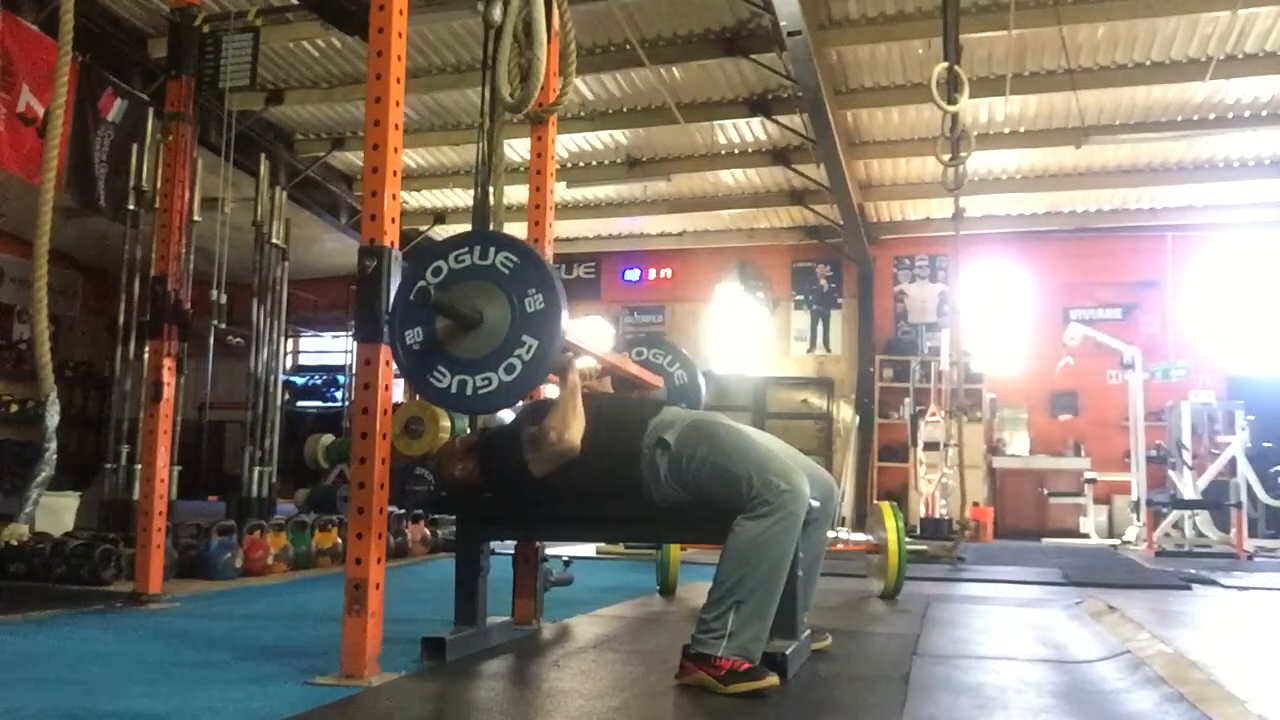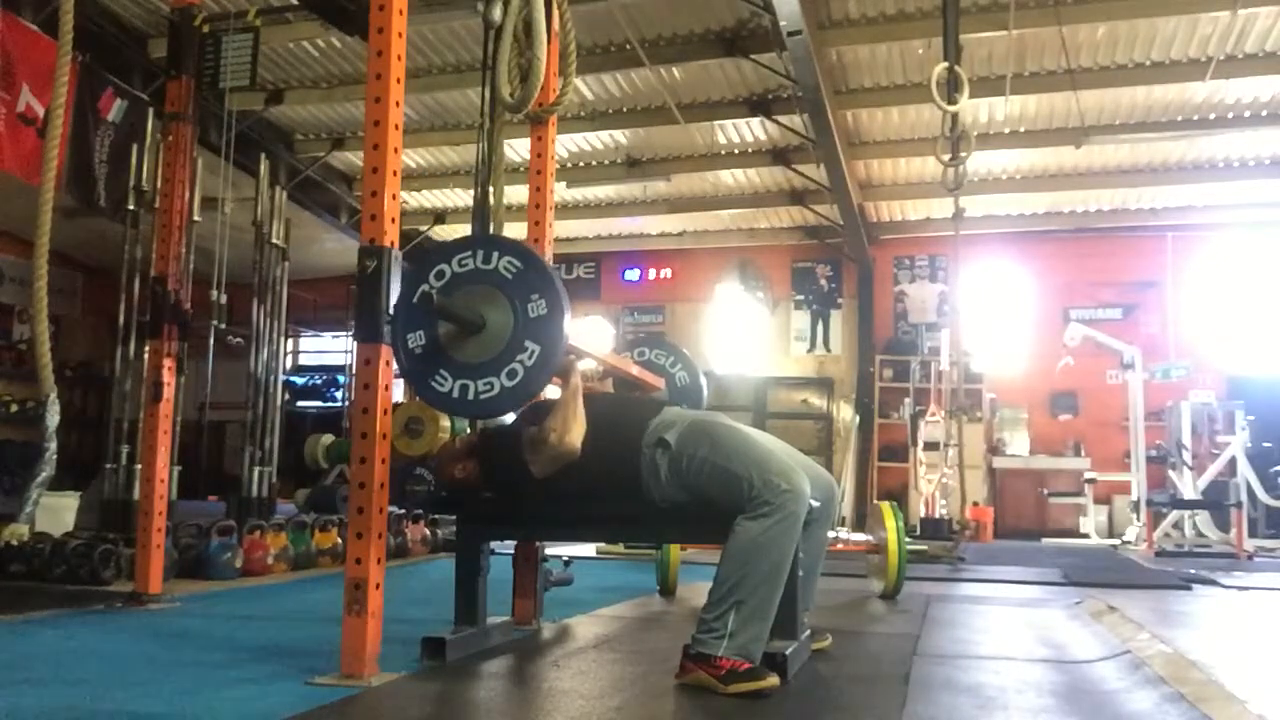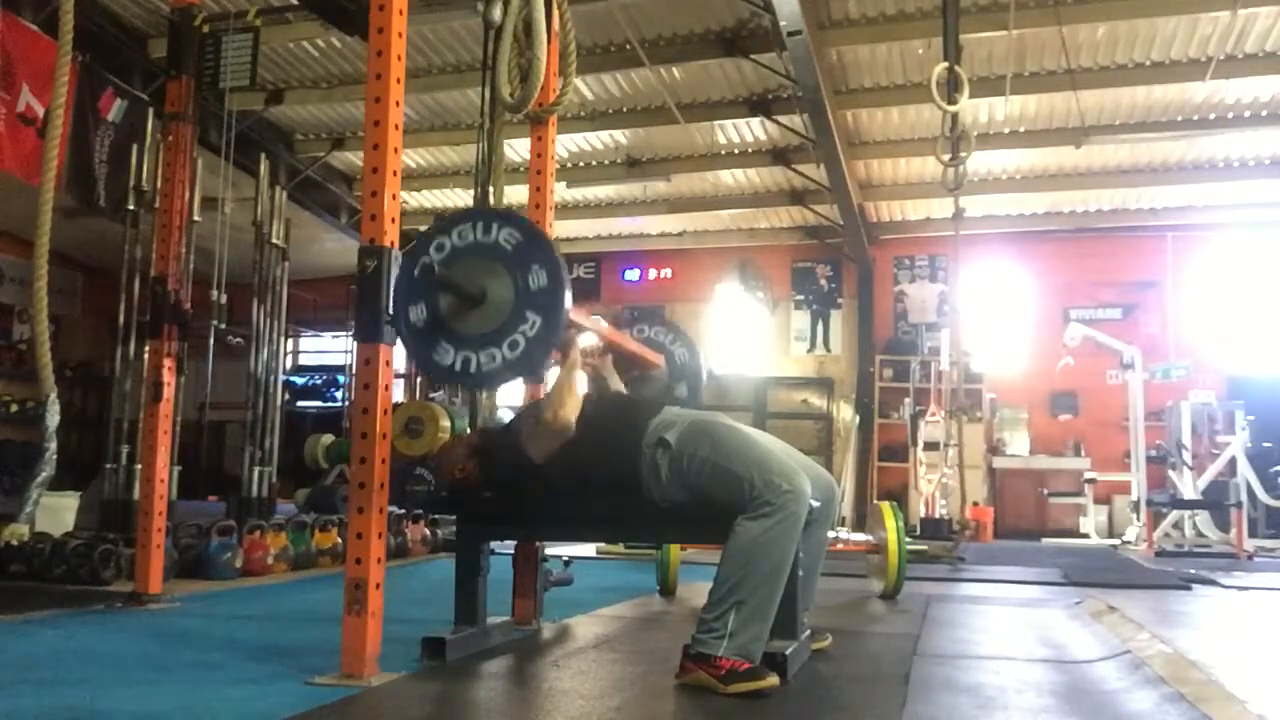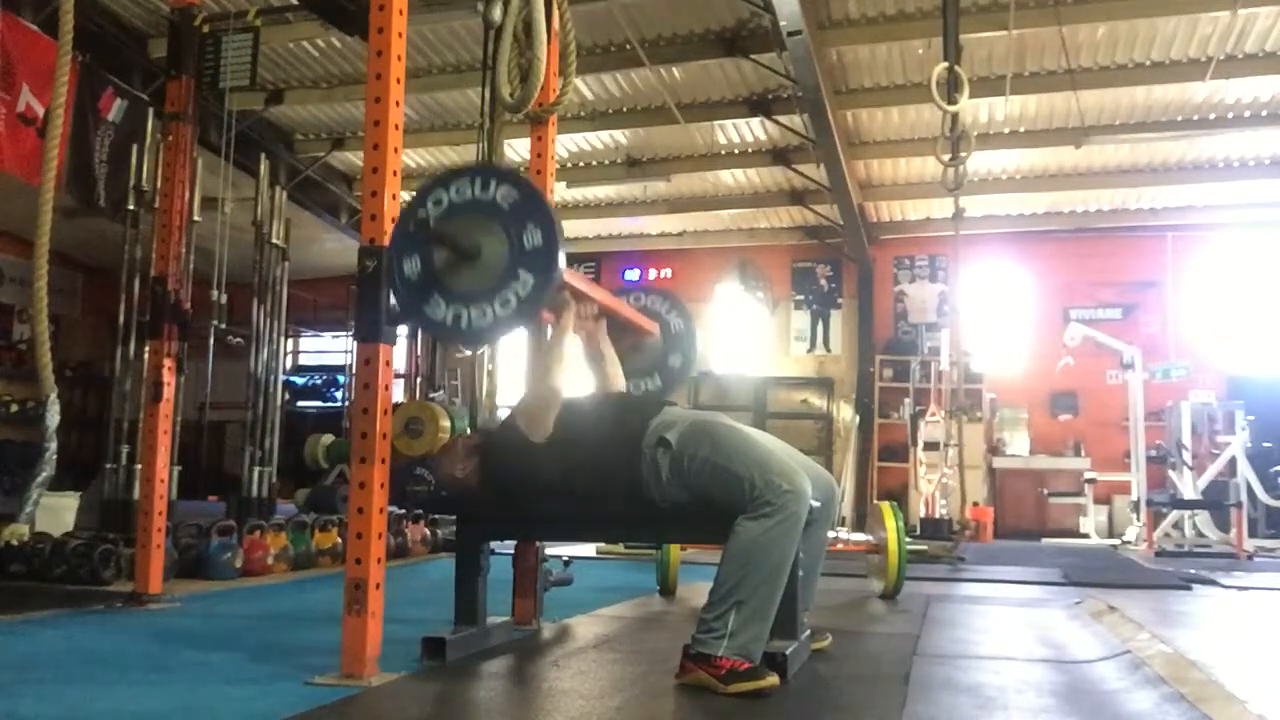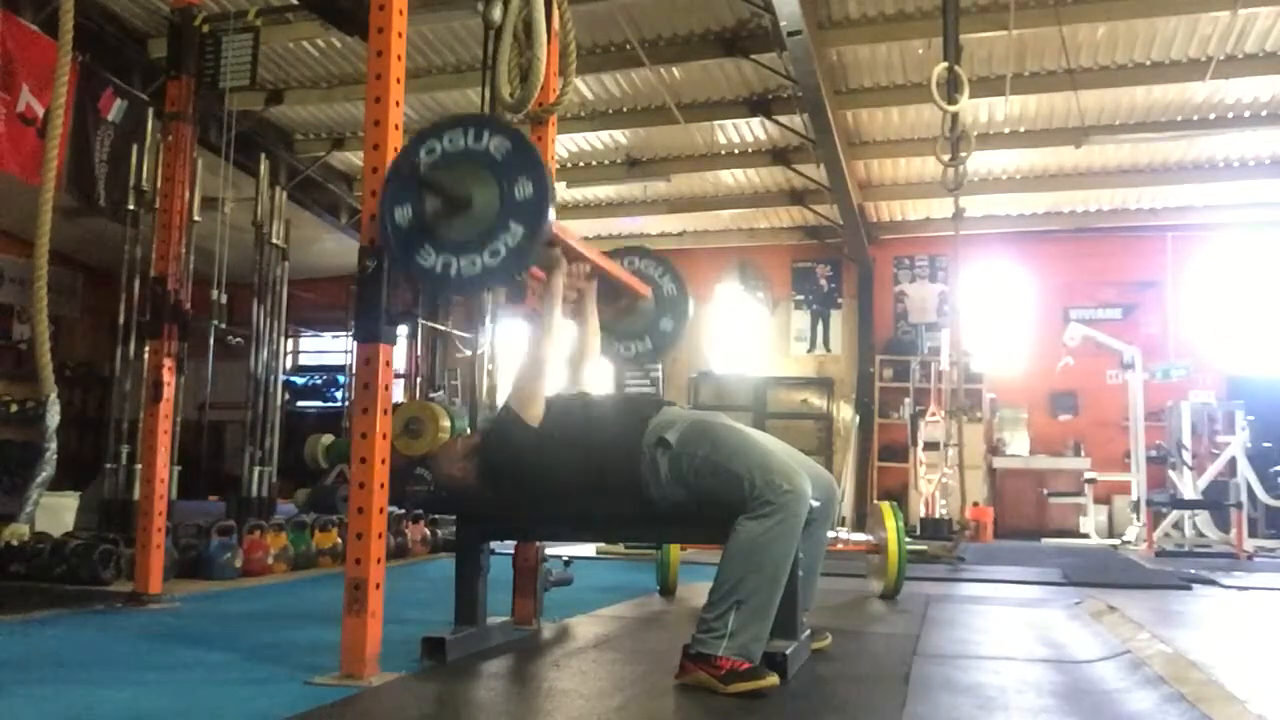
dt=0.2s
person 1, frame 1
left shoulder: (515, 440)
right shoulder: (501, 452)
right elbow: (564, 441)
left wrist: (602, 391)
right wrist: (569, 379)
left knee: (817, 490)
right knee: (782, 492)
left ankle: (780, 620)
right ankle: (717, 653)
person 1, frame 2
left shoulder: (514, 441)
right shoulder: (501, 453)
right elbow: (565, 443)
left wrist: (602, 391)
right wrist: (571, 381)
left knee: (817, 491)
right knee: (782, 492)
left ankle: (780, 621)
right ankle: (716, 653)
person 1, frame 3
left shoulder: (513, 440)
right shoulder: (503, 453)
right elbow: (560, 421)
left wrist: (606, 370)
right wrist: (569, 356)
left knee: (817, 489)
right knee: (783, 490)
right ankle: (717, 652)
person 1, frame 4
left shoulder: (511, 450)
right shoulder: (504, 457)
left elbow: (612, 404)
right elbow: (548, 388)
left wrist: (598, 338)
right wrist: (563, 319)
left knee: (817, 489)
right knee: (784, 490)
right ankle: (716, 652)
person 1, frame 5
left shoulder: (523, 443)
right shoulder: (504, 452)
left elbow: (580, 371)
right elbow: (537, 359)
left wrist: (588, 299)
right wrist: (554, 279)
left knee: (817, 490)
right knee: (784, 490)
left ankle: (781, 621)
right ankle: (717, 653)
